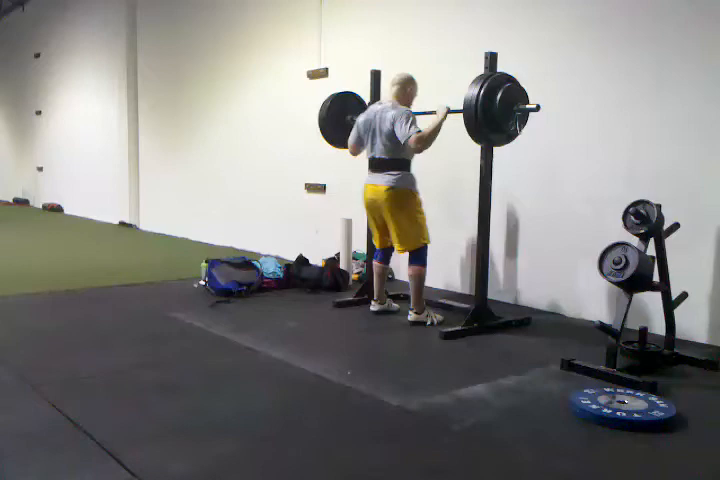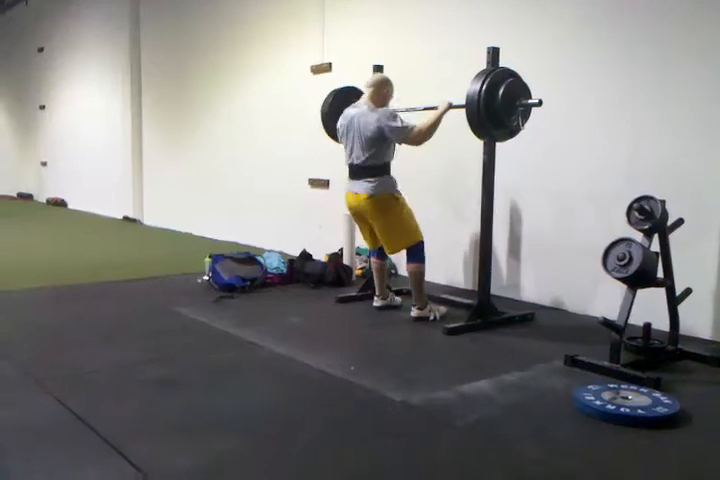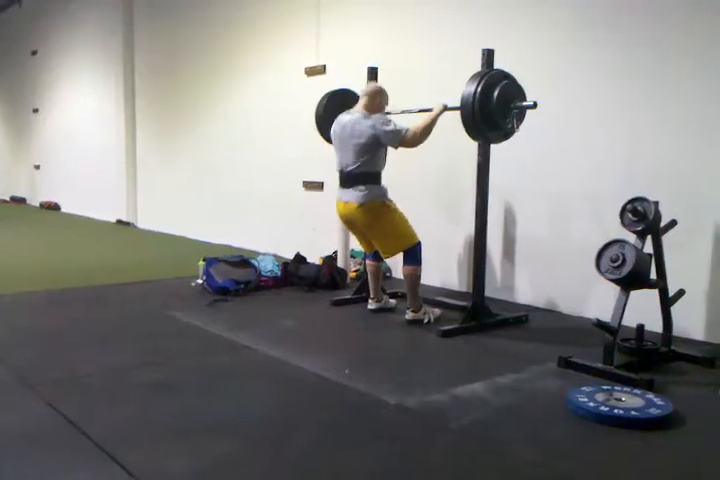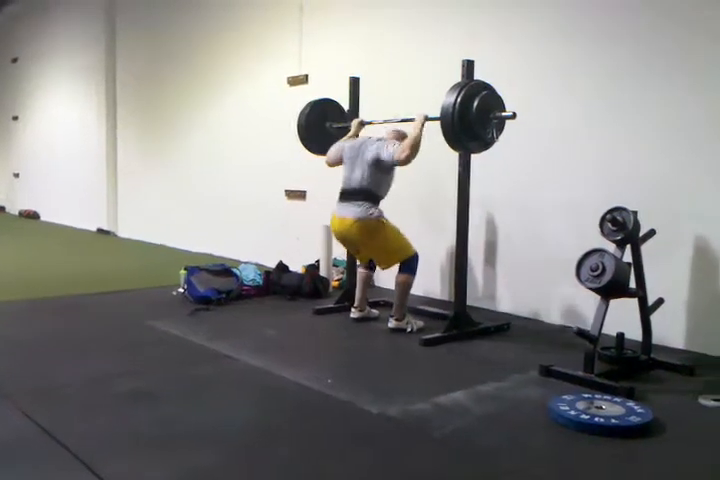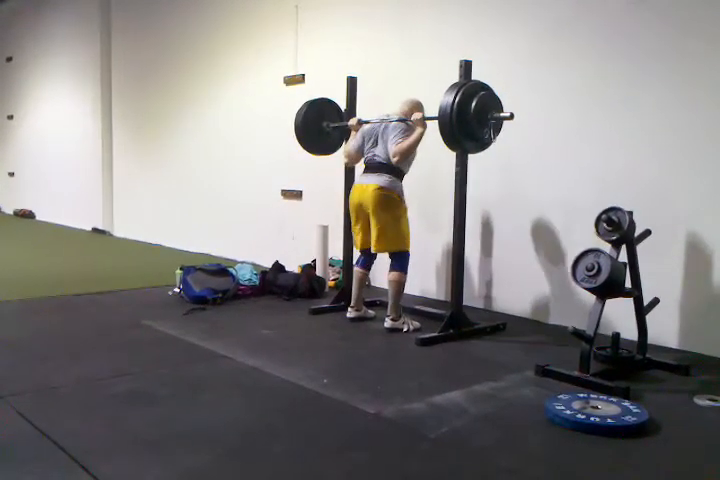
dt=0.3s
person 1, frame 1
left shoulder: (366, 114)
right shoulder: (400, 114)
left elbow: (354, 149)
right elbow: (417, 143)
right wrist: (440, 118)
left hip: (371, 188)
right hip: (395, 188)
left knee: (384, 246)
right knee: (418, 248)
left ankle: (379, 301)
right ankle: (418, 311)
person 1, frame 2
left shoulder: (345, 116)
right shoulder: (381, 117)
right elbow: (417, 137)
right wrist: (441, 112)
left hip: (353, 194)
right hip: (378, 194)
left knee: (377, 245)
right knee: (414, 245)
left ankle: (381, 296)
right ankle: (420, 306)
person 1, frame 3
left shoulder: (339, 122)
right shoulder: (375, 123)
right elbow: (414, 138)
right wrist: (436, 113)
left hip: (343, 204)
right hip: (368, 203)
left knee: (374, 247)
right knee: (412, 247)
left ankle: (376, 299)
right ankle: (415, 309)
person 1, frame 4
left shoulder: (354, 144)
right shoulder: (383, 146)
left elbow: (329, 159)
right elbow: (404, 155)
left wrist: (353, 132)
right wrist: (418, 127)
left hip: (338, 221)
right hip: (362, 221)
left knee: (368, 257)
right knee: (409, 259)
left ankle: (359, 308)
right ankle: (398, 318)
person 1, frame 5
left shoulder: (371, 126)
right shoulder: (402, 127)
left elbow: (349, 159)
right elbow: (397, 157)
left wrist: (355, 131)
right wrist: (420, 130)
left hip: (359, 190)
right hip: (383, 191)
left knee: (366, 252)
right knee: (399, 255)
left ankle: (355, 307)
right ankle: (394, 318)
